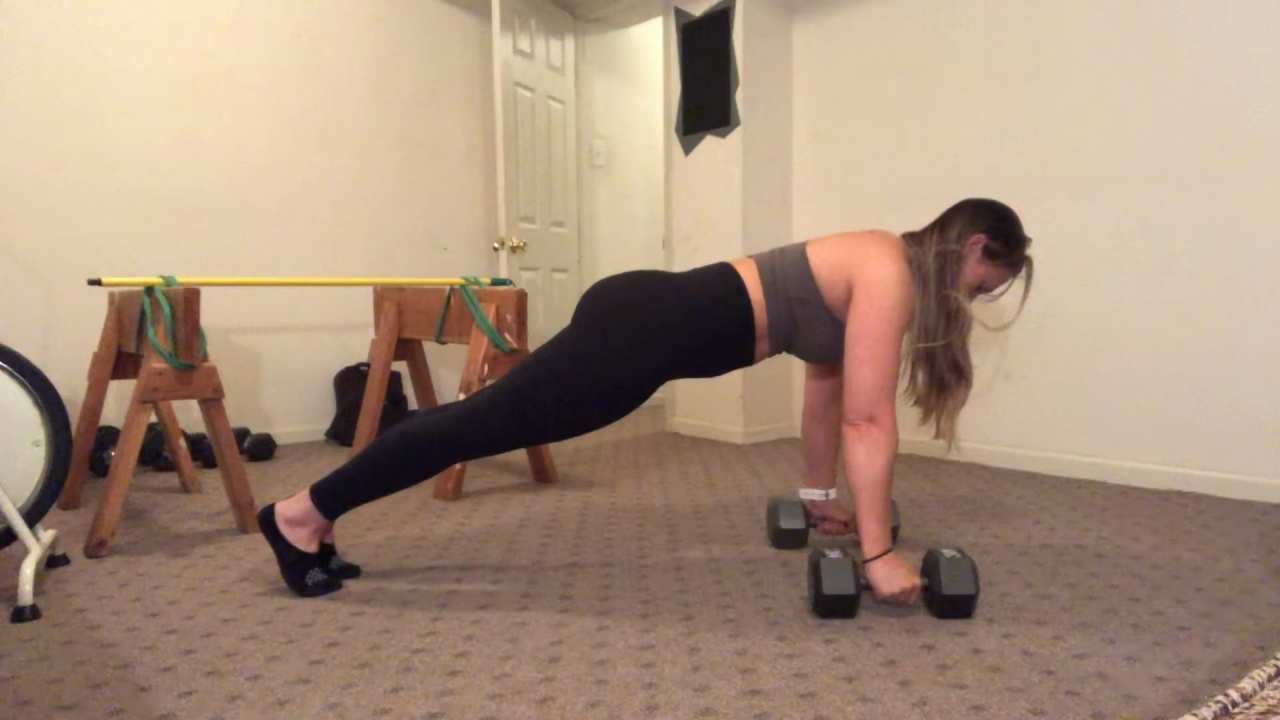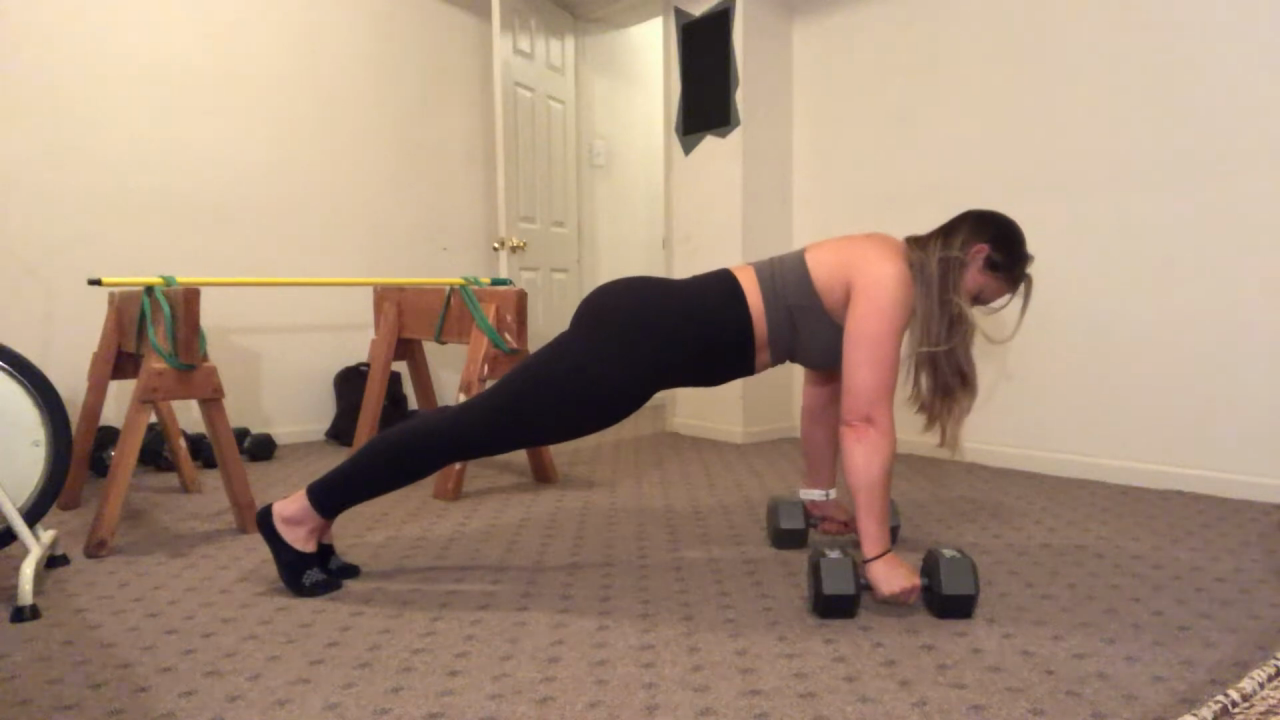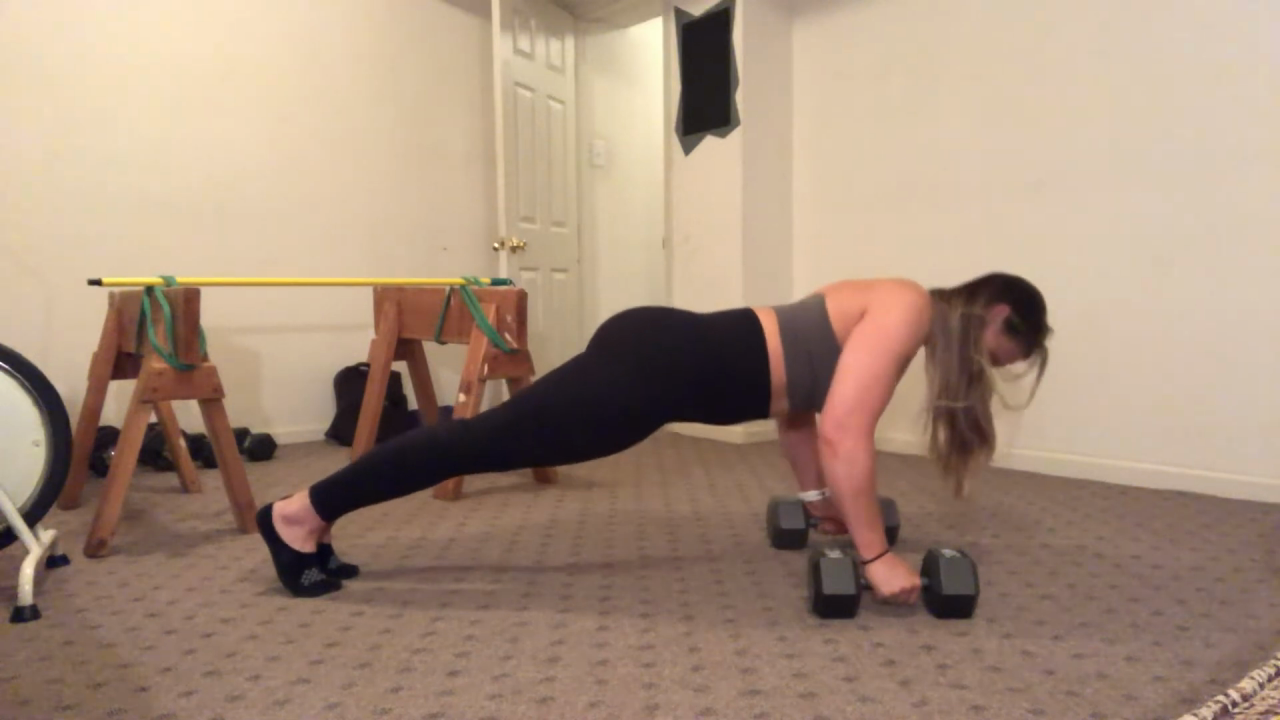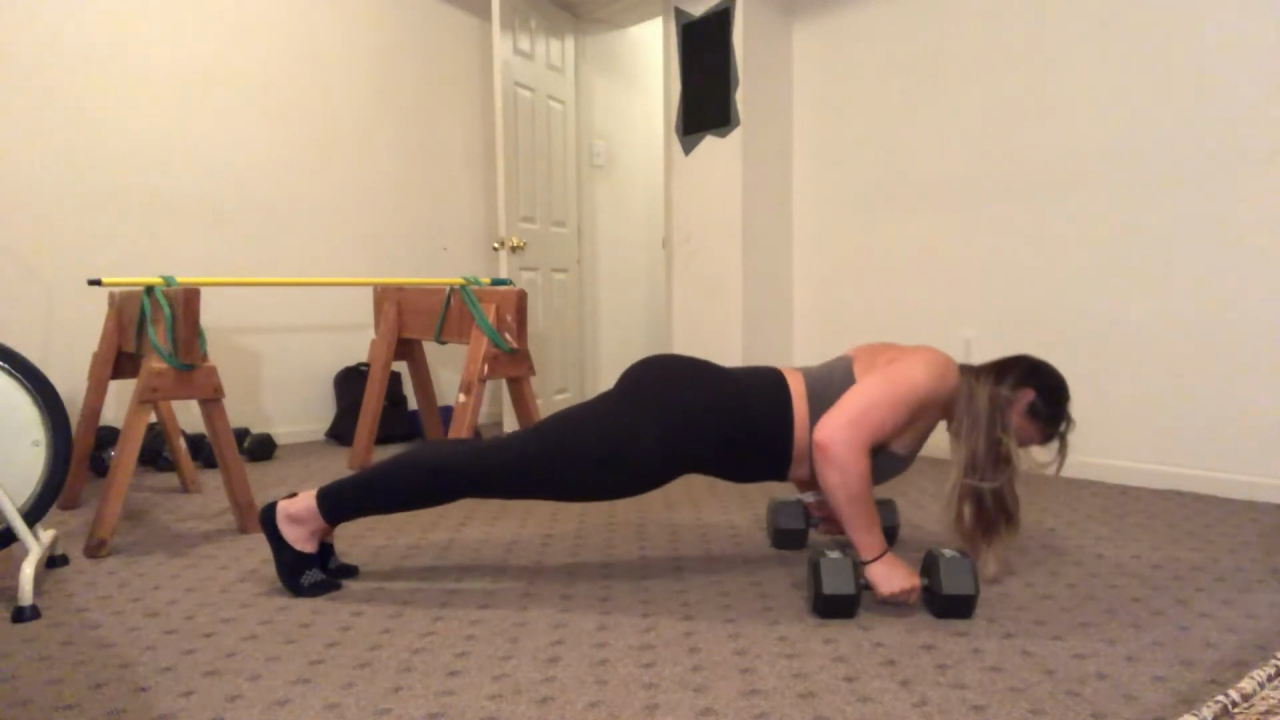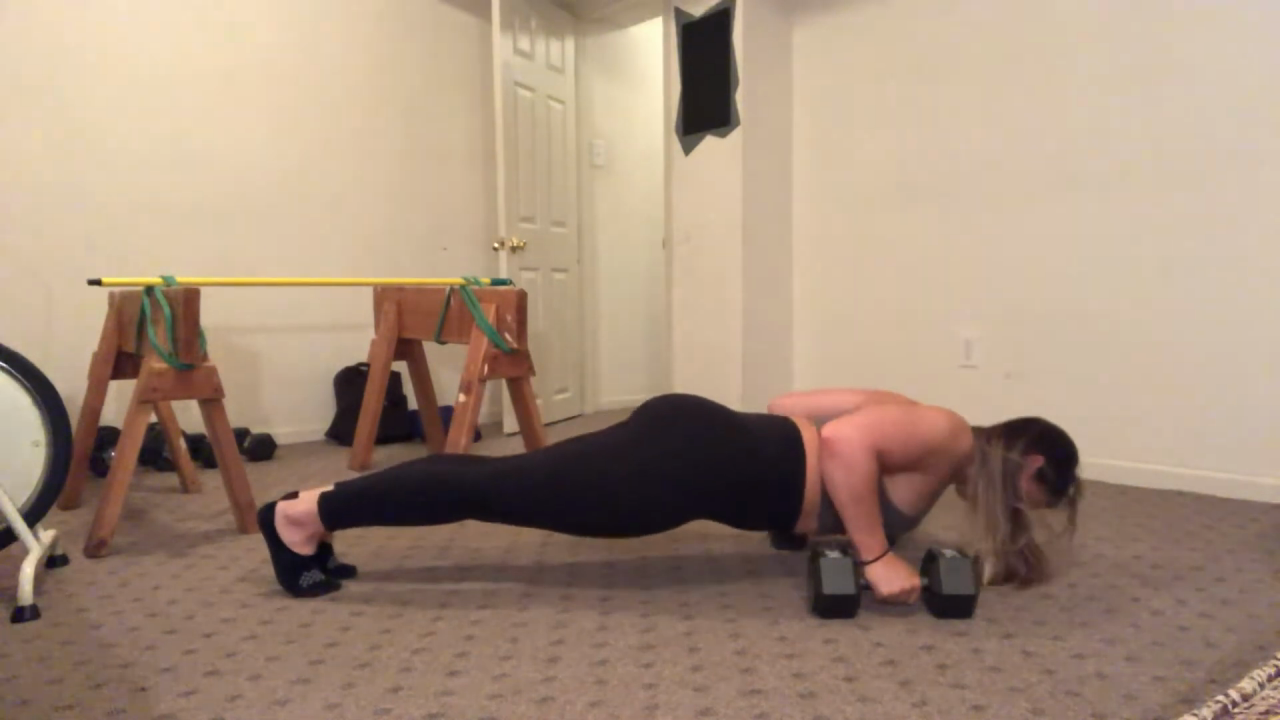
dt=0.7s
person 1, frame 1
left shoulder: (873, 267)
right shoulder: (891, 271)
left elbow: (827, 387)
right elbow: (867, 419)
left wrist: (819, 496)
right wrist: (878, 555)
left hip: (654, 316)
right hip: (647, 327)
left knee: (489, 419)
right knee: (487, 424)
left ankle: (318, 509)
right ankle: (302, 513)
person 1, frame 2
left shoulder: (873, 270)
right shoulder: (891, 273)
left elbow: (825, 388)
right elbow: (865, 419)
left wrist: (820, 494)
right wrist: (878, 553)
left hip: (654, 327)
right hip: (643, 335)
left knee: (482, 425)
right knee: (478, 427)
left ankle: (316, 514)
right ankle: (298, 513)
person 1, frame 3
left shoulder: (888, 311)
right shoulder: (909, 309)
left elbow: (796, 409)
right elbow: (844, 433)
left wrist: (819, 499)
right wrist: (876, 556)
left hip: (669, 358)
right hip: (661, 367)
left knee: (491, 443)
right knee: (486, 441)
left ankle: (316, 515)
right ankle: (300, 512)
person 1, frame 4
left shoulder: (912, 377)
right shoulder: (937, 377)
right elbow: (836, 442)
left wrist: (829, 507)
right wrist: (876, 557)
left hip: (690, 405)
right hip: (685, 417)
left knee: (503, 463)
right knee: (497, 467)
left ankle: (319, 511)
right ankle: (306, 513)
person 1, frame 5
left shoulder: (916, 423)
right shoulder: (950, 437)
left elbow: (789, 404)
right elbow: (844, 443)
left wrist: (819, 508)
right wrist: (877, 557)
left hip: (700, 439)
right hip: (695, 464)
left knee: (504, 479)
right knee: (502, 490)
left ankle: (322, 506)
right ankle: (305, 512)
